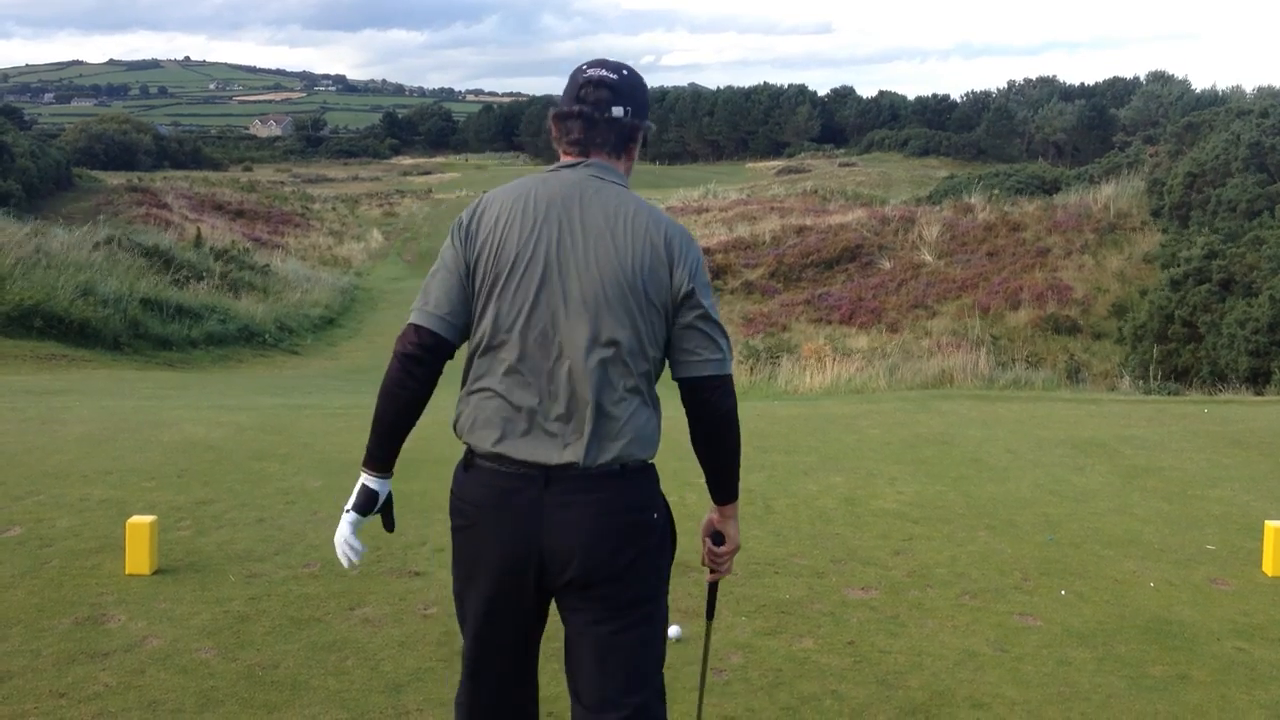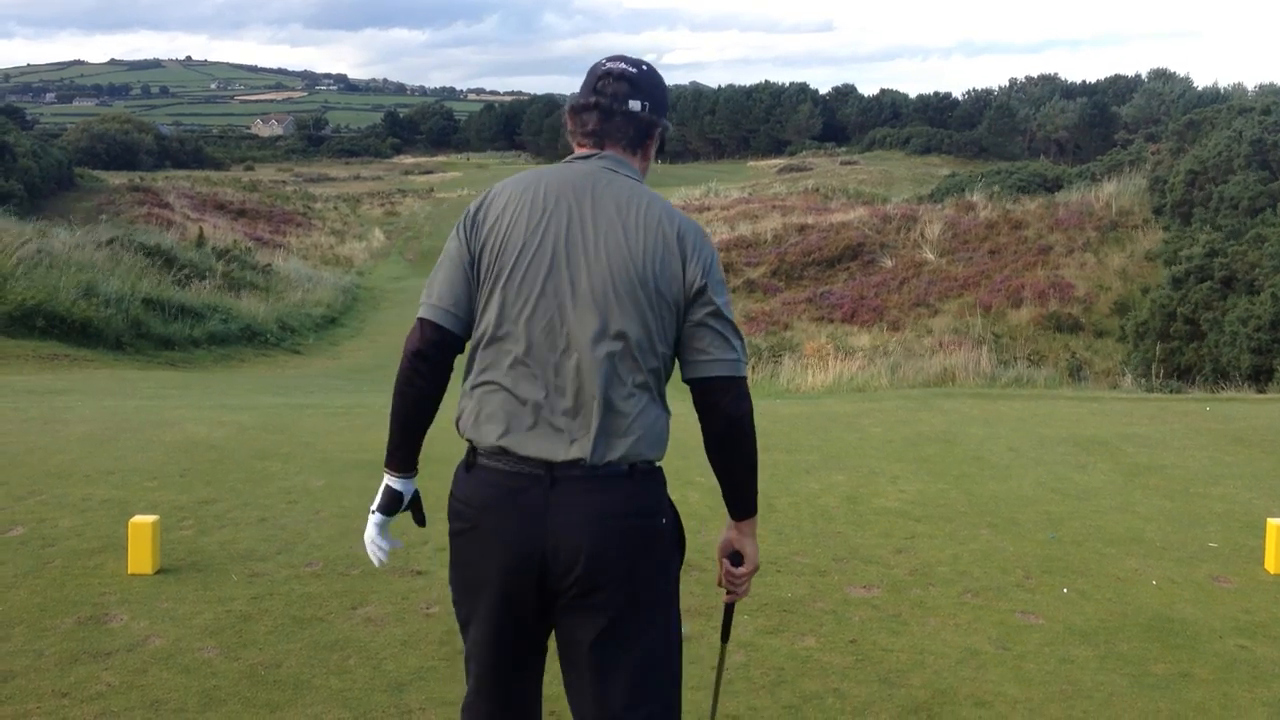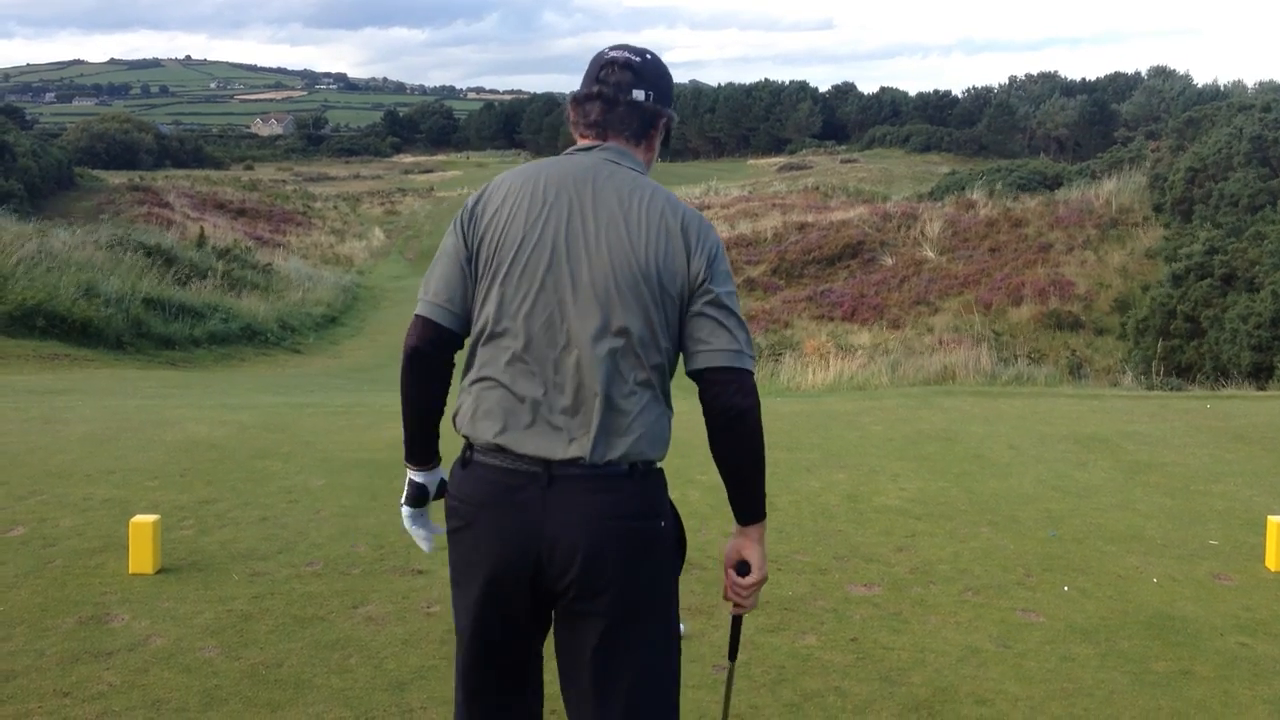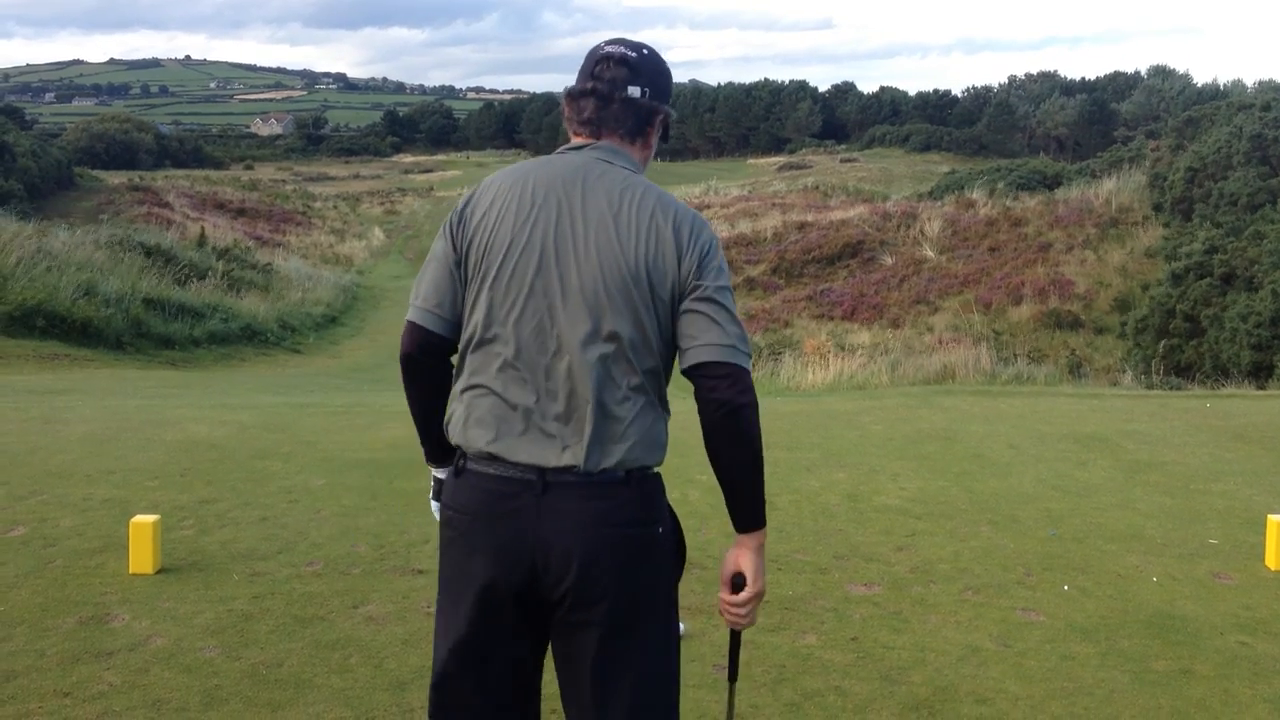
dt=0.1s
person 1, frame 1
left shoulder: (487, 213)
right shoulder: (668, 241)
left elbow: (416, 354)
right elbow: (710, 393)
left wrist: (375, 475)
right wrist: (725, 504)
left hip: (491, 496)
right hip: (611, 508)
person 1, frame 2
left shoulder: (496, 204)
right shoulder: (681, 236)
left elbow: (427, 350)
right elbow: (723, 396)
left wrist: (398, 473)
right wrist: (742, 520)
left hip: (493, 495)
right hip: (618, 510)
person 1, frame 3
left shoulder: (493, 197)
right shoulder: (685, 230)
left elbow: (425, 345)
right elbow: (730, 396)
left wrist: (422, 466)
right wrist: (750, 527)
left hip: (489, 497)
right hip: (616, 511)
person 1, frame 4
left shoulder: (484, 198)
right shoulder: (680, 228)
left elbow: (419, 350)
right elbow: (725, 394)
left wrist: (442, 463)
right wrist: (749, 534)
left hip: (484, 506)
right hip: (614, 519)
